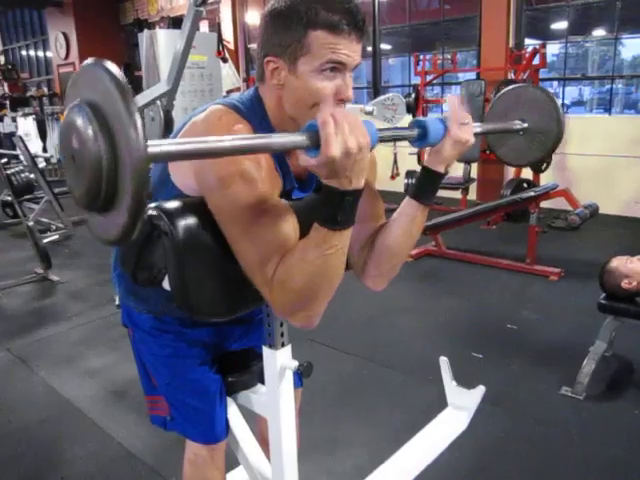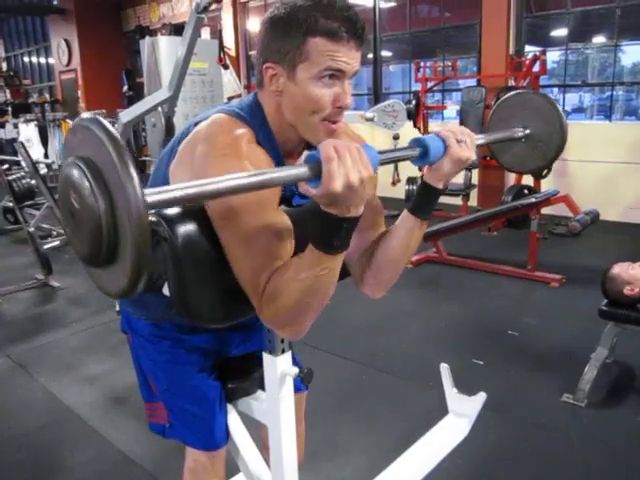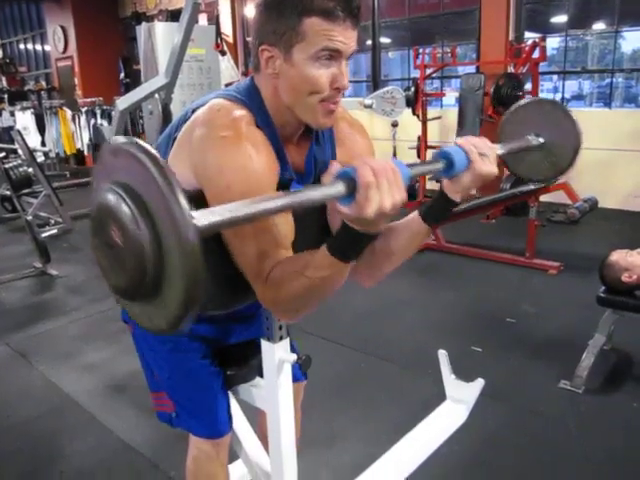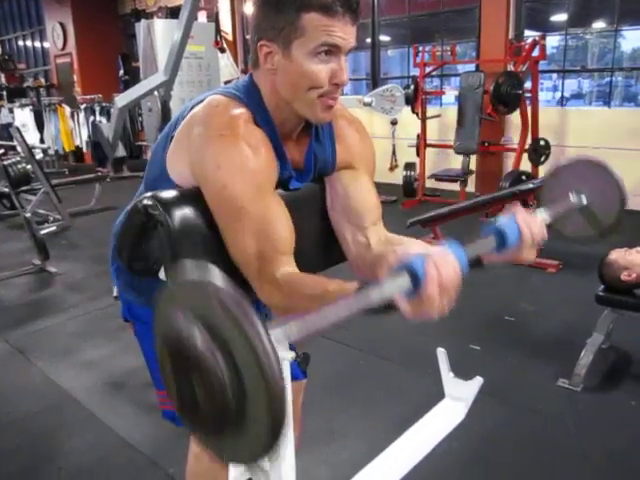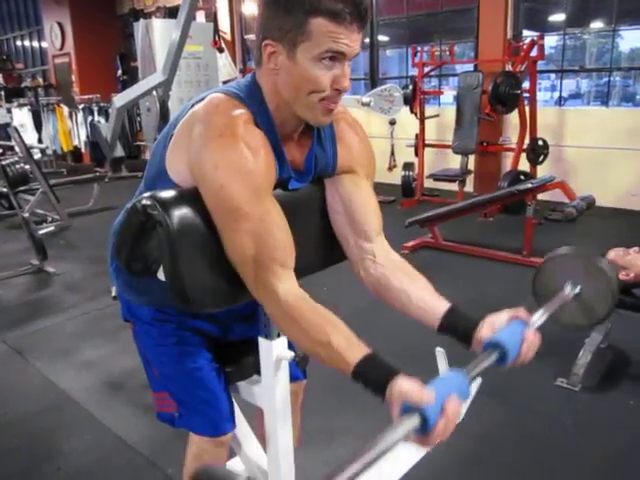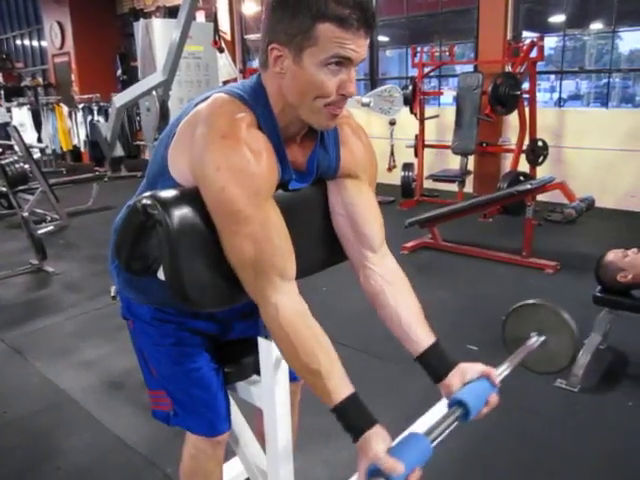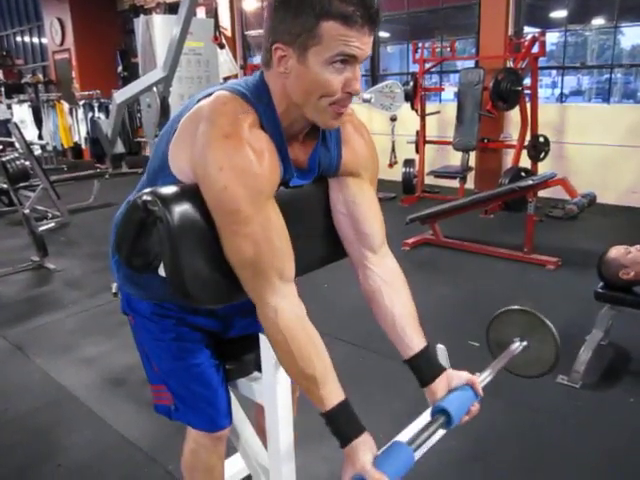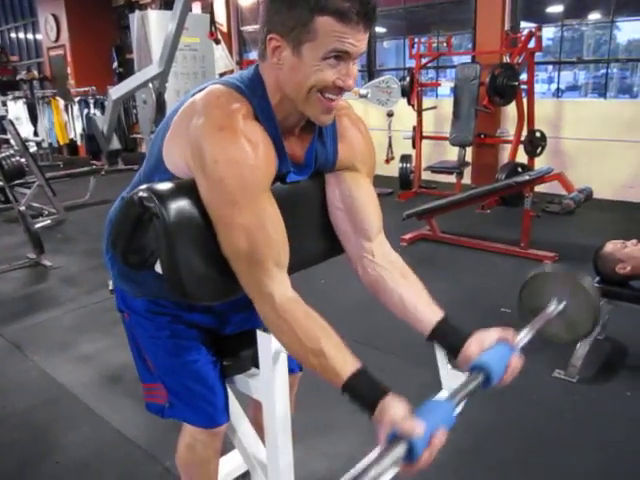
dt=0.3s
person 1, frame 1
left shoulder: (342, 138)
right shoulder: (231, 143)
left elbow: (373, 272)
right elbow: (299, 307)
left wrist: (432, 173)
right wrist: (342, 190)
right hip: (166, 302)
right knee: (208, 436)
person 1, frame 2
left shoulder: (340, 147)
right shoulder: (232, 150)
left elbow: (371, 279)
right elbow: (287, 317)
left wrist: (431, 189)
right wrist: (339, 218)
left hip: (240, 294)
right hip: (166, 308)
left knee: (287, 398)
right knee: (208, 441)
person 1, frame 3
left shoulder: (343, 135)
right shoulder: (230, 138)
left elbow: (364, 267)
right elbow: (282, 297)
left wrist: (447, 198)
right wrist: (360, 230)
left hip: (239, 284)
left knee: (286, 387)
right knee: (212, 430)
person 1, frame 4
left shoulder: (342, 133)
right shoulder: (229, 137)
left elbow: (368, 246)
right elbow: (278, 284)
left hip: (237, 280)
right hip: (165, 289)
left knee: (285, 385)
person 1, frame 5
left shoulder: (343, 136)
right shoulder: (230, 139)
left elbow: (372, 255)
right elbow: (277, 291)
left wrist: (470, 328)
right wrist: (388, 383)
left hip: (239, 282)
right hip: (163, 290)
left knee: (286, 385)
right knee: (214, 429)
person 1, frame 6
left shoulder: (346, 140)
right shoulder: (232, 141)
left elbow: (374, 261)
right elbow: (278, 297)
left wrist: (444, 367)
right wrist: (362, 428)
left hip: (238, 278)
right hip: (162, 289)
left knee: (285, 383)
right knee: (209, 427)
person 1, frame 7
left shoulder: (348, 139)
right shoulder: (233, 139)
left elbow: (374, 260)
right elbow: (277, 297)
left wrist: (432, 373)
right wrist: (351, 435)
left hip: (238, 273)
right hip: (163, 283)
left knee: (283, 380)
right knee: (211, 423)
person 1, frame 8
left shoulder: (344, 131)
right shoulder: (229, 132)
left elbow: (372, 252)
right elbow: (271, 292)
left wrist: (459, 341)
right wrist: (375, 400)
left hip: (239, 270)
right hip: (158, 280)
right knee: (206, 418)
